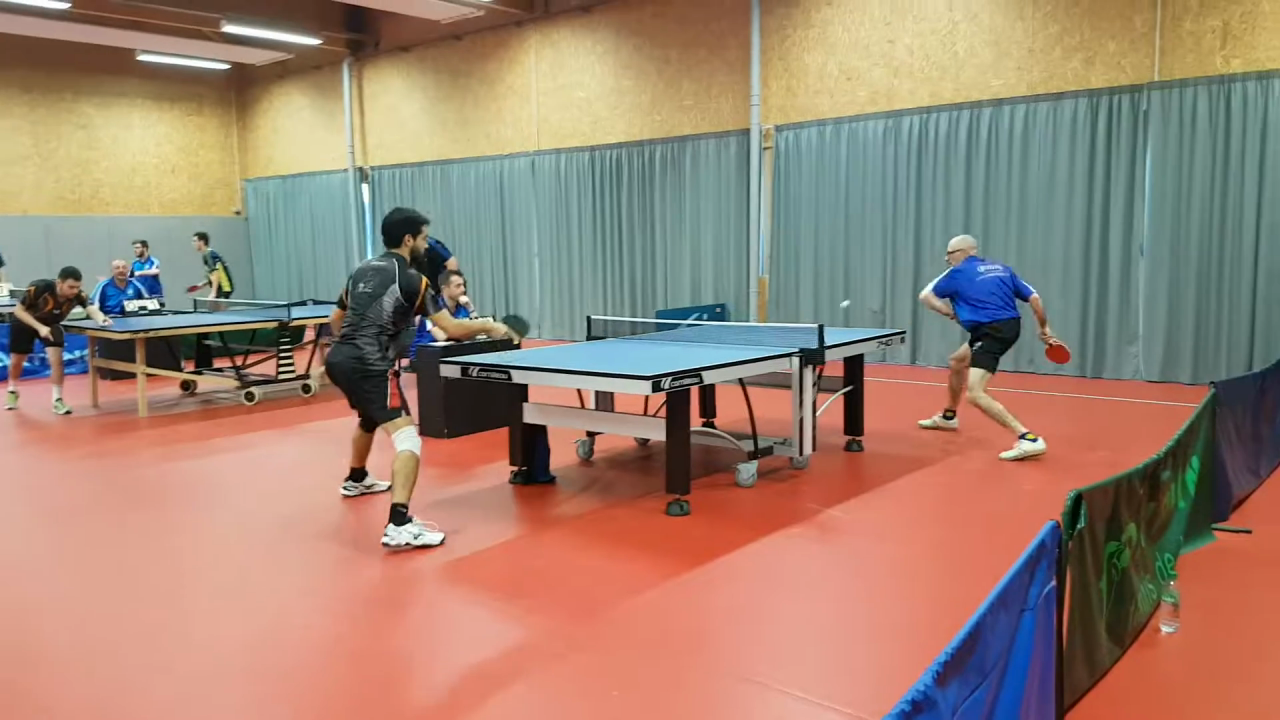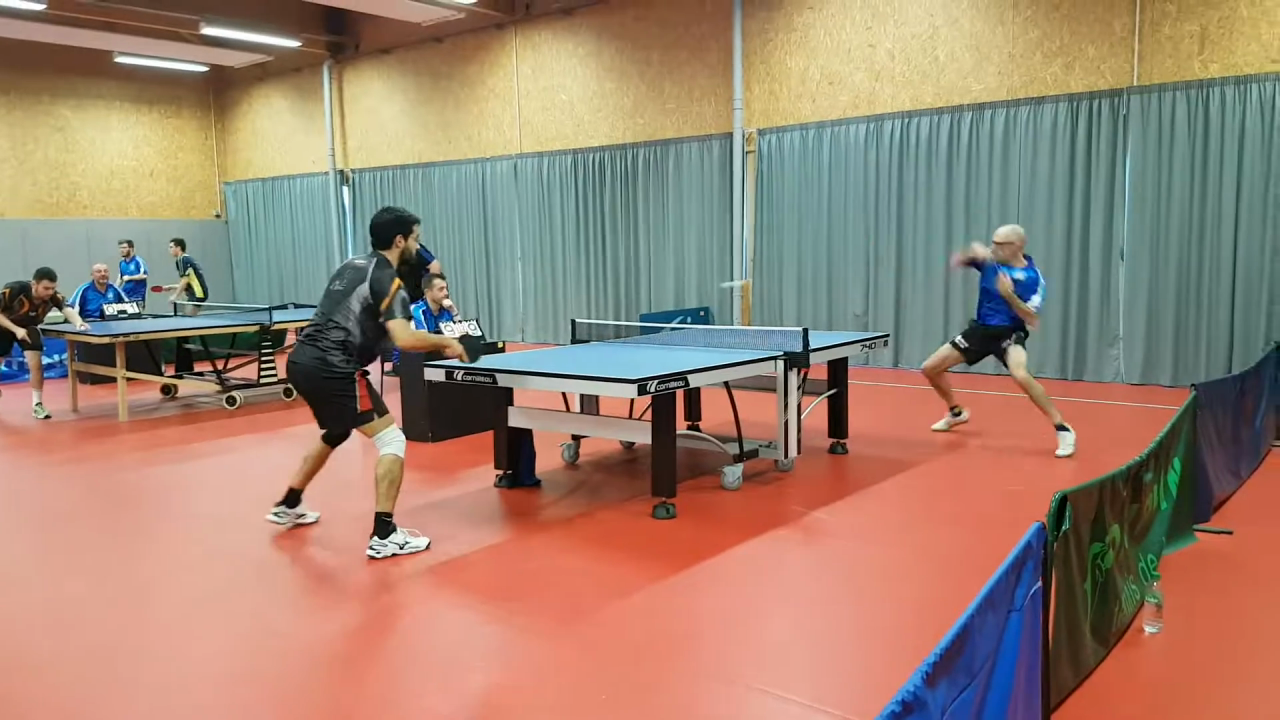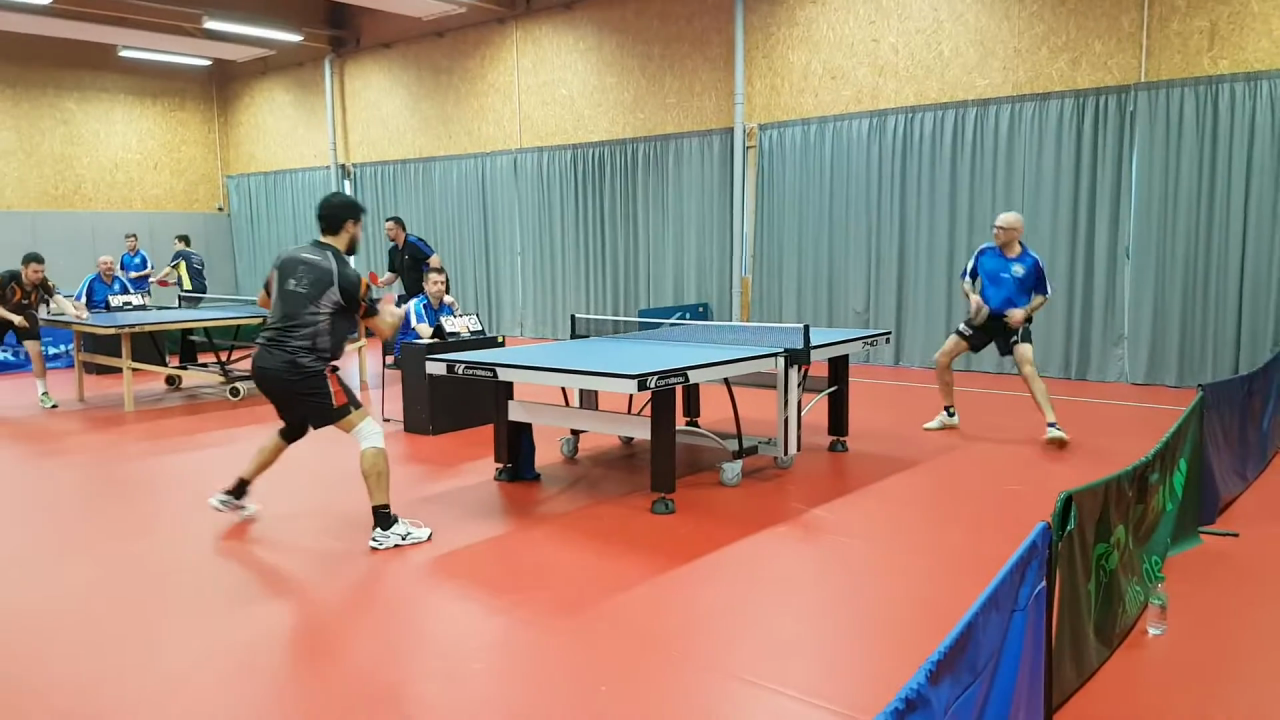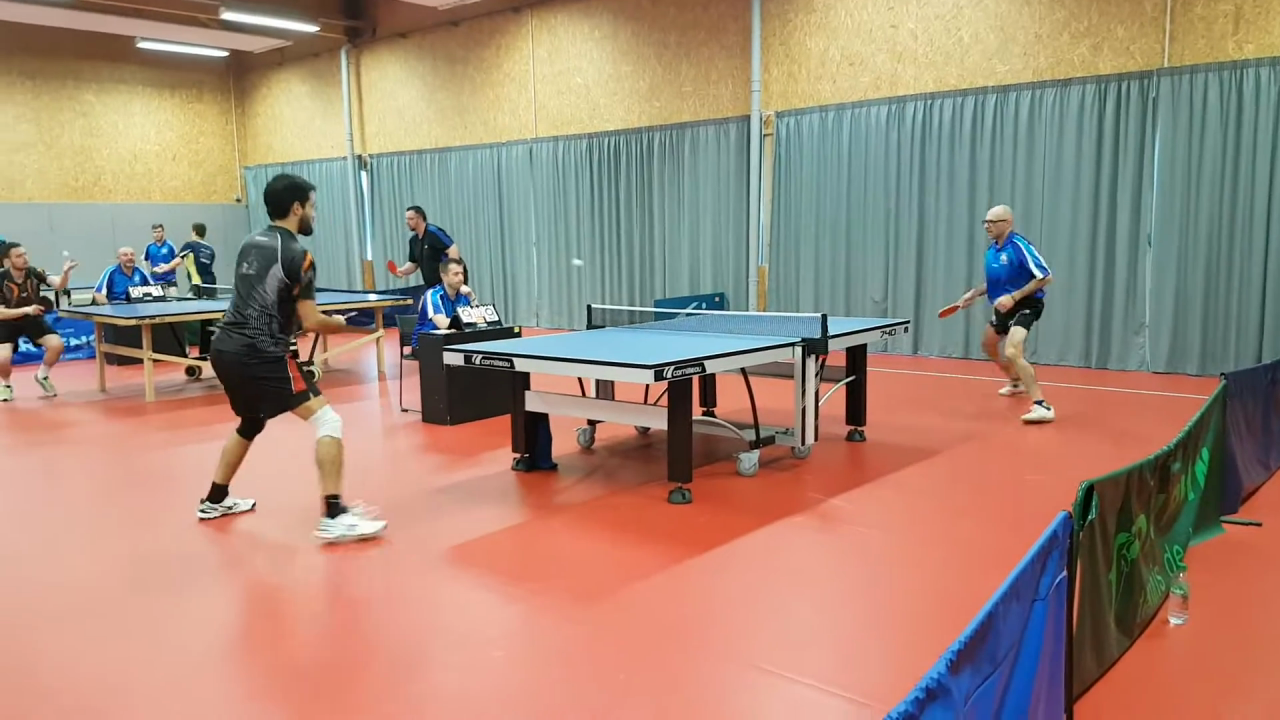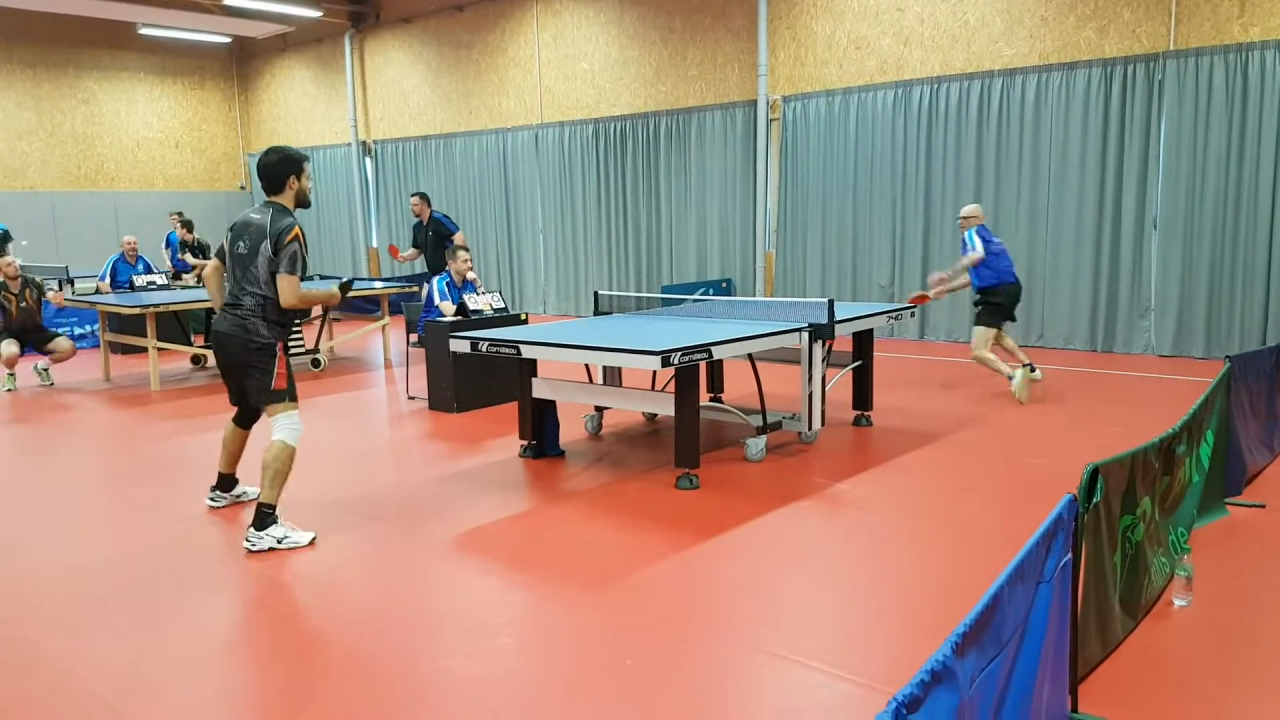
dt=0.3s
person 1, frame 1
left shoulder: (361, 271)
right shoulder: (410, 279)
left elbow: (336, 319)
right elbow: (451, 328)
right wrist: (489, 326)
left hip: (337, 359)
right hip: (367, 366)
left knee: (370, 416)
right knee: (407, 439)
left ankle: (356, 479)
right ankle: (399, 524)
person 1, frame 2
left shoulder: (352, 266)
right shoulder: (388, 281)
right elbow: (407, 340)
right wrist: (443, 343)
left hip: (300, 360)
right hip: (331, 370)
left knee: (336, 432)
right knee: (392, 442)
left ankle: (288, 506)
right ankle: (383, 535)
person 1, frame 3
left shoulder: (288, 259)
right shoulder: (348, 276)
left elbow: (265, 301)
right elbow: (382, 330)
right wrist: (392, 314)
left hip: (265, 362)
right hip: (302, 370)
left knee: (294, 428)
right knee: (369, 433)
left ankle: (234, 495)
right ankle: (385, 526)
person 1, frame 4
left shoulder: (249, 245)
right shoulder: (299, 255)
right elbow: (308, 321)
right wrist: (338, 323)
left hip: (226, 347)
right hip: (263, 355)
left knee: (250, 424)
right knee: (328, 423)
left ankle: (214, 501)
right ankle: (335, 514)
person 1, frame 5
left shoulder: (243, 221)
right shoulder: (288, 230)
left elbow: (211, 272)
right elbow: (290, 299)
right wrist: (329, 296)
left hip: (225, 332)
right hip: (259, 340)
left knee: (247, 411)
right knee: (287, 427)
left ankle: (223, 488)
right ankle: (264, 526)
person 2, frame 1
left shoulder: (959, 271)
right shoulder: (1001, 269)
left elbow: (925, 296)
right elbow: (1033, 298)
left wrist: (951, 312)
right wrist: (1044, 327)
left hip: (991, 332)
right hip: (1008, 326)
left knee: (975, 394)
right knee: (956, 363)
left ankle: (1029, 439)
right ankle: (948, 417)
person 2, frame 2
left shoulder: (1033, 275)
right shoulder: (990, 260)
left elbow: (1031, 319)
right elbow: (956, 262)
left wrist: (1010, 293)
right wrist: (975, 252)
left hip: (1010, 333)
right hip: (980, 329)
left knee: (1022, 377)
right knee: (930, 368)
left ankle: (1062, 429)
right ankle: (956, 412)
person 2, frame 3
left shoulder: (1032, 262)
right shoulder: (984, 252)
left elbow: (1042, 295)
right elbow: (966, 281)
left wrist: (1025, 311)
right wrist: (973, 297)
left hip: (1013, 322)
right hip: (983, 319)
left knee: (1028, 370)
right knee: (941, 359)
left ankle: (1052, 425)
right ankle: (948, 414)
person 2, frame 4
left shoulder: (1019, 246)
right shoulder: (992, 248)
left elbow: (1044, 277)
left wrist: (1013, 297)
right wrist: (972, 293)
left hip: (1024, 306)
right hip: (1006, 307)
left knee: (1011, 353)
right knee: (988, 345)
left ankle: (1040, 405)
right ankle: (1017, 383)
person 2, frame 5
left shoulder: (972, 234)
right shoulder: (986, 238)
left elbow: (976, 256)
right elbow: (972, 276)
left wrist: (947, 274)
right wrist: (943, 290)
left hip: (996, 295)
right hip: (1009, 291)
left knee: (978, 352)
right knee: (995, 333)
left ankle: (1015, 376)
right ankle: (1028, 368)
